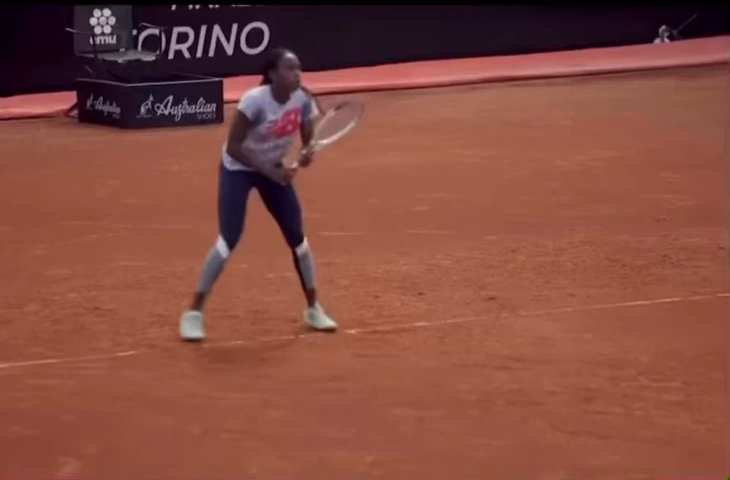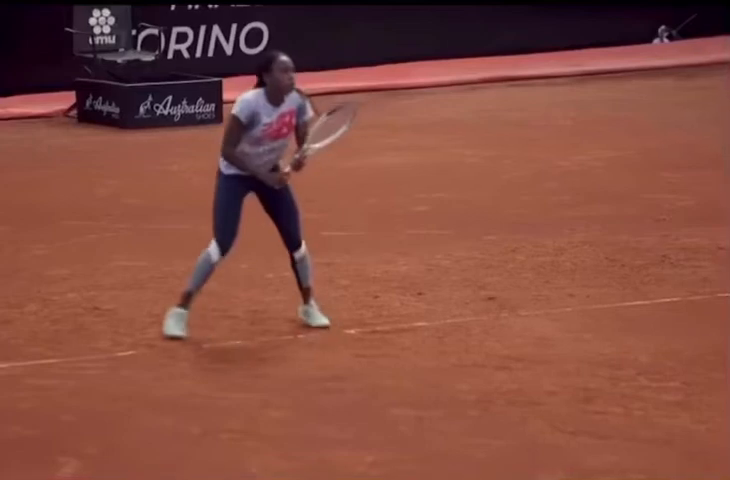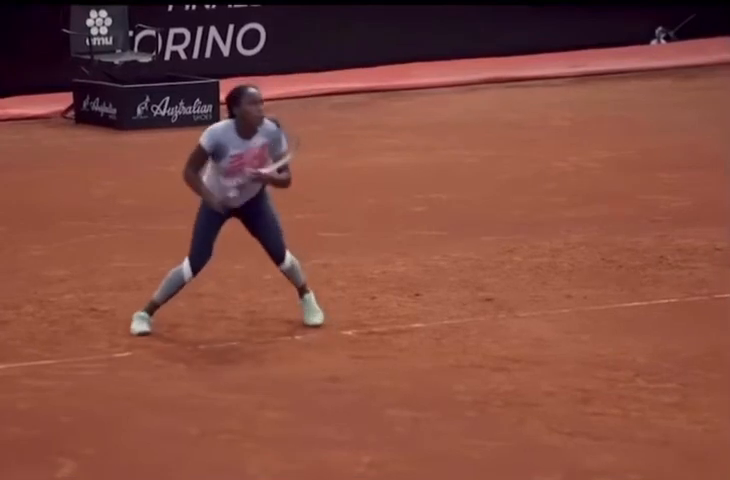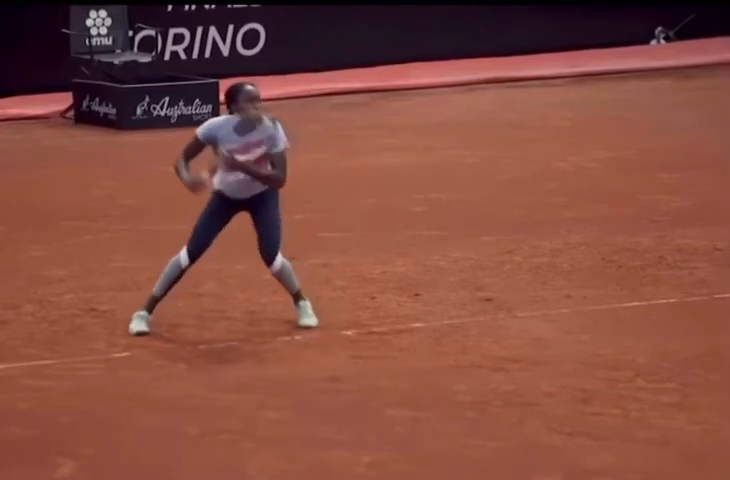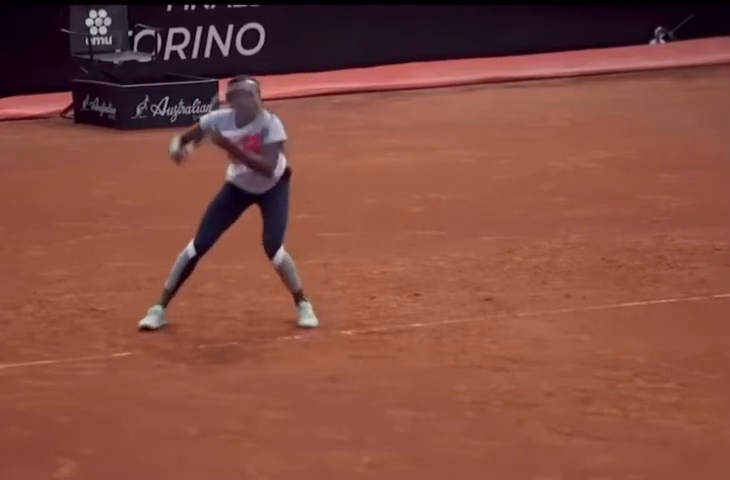
dt=1s
person 1, frame 1
left shoulder: (303, 100)
right shoulder: (255, 100)
left elbow: (309, 141)
right elbow: (233, 147)
left wrist: (307, 156)
right wrist: (270, 172)
left hip: (274, 170)
right hip: (238, 170)
left knee: (298, 238)
right knee: (228, 240)
left ankle: (313, 309)
right ankle: (194, 312)
person 1, frame 2
left shoulder: (298, 102)
right shoulder: (249, 103)
left elbow: (303, 143)
right elbow: (227, 150)
left wrist: (300, 159)
right wrist: (263, 175)
left hip: (270, 172)
right hip: (235, 173)
left knee: (295, 240)
right knee: (222, 245)
left ankle: (308, 306)
right ankle: (180, 309)
person 1, frame 3
left shoulder: (272, 132)
right shoulder: (217, 134)
left elbow: (286, 178)
right elbow: (190, 172)
left wrist: (265, 177)
right wrist: (210, 197)
left hip: (253, 198)
right hip: (216, 201)
left knee: (278, 252)
right knee: (195, 263)
left ankle: (306, 298)
right ankle: (145, 313)
person 1, frame 4
left shoulder: (271, 129)
right shoulder: (216, 128)
left elbow: (280, 179)
right elbow: (182, 159)
left wrist: (242, 166)
right wrist: (187, 178)
left hip: (262, 194)
right hip: (225, 195)
left knee: (270, 255)
right knee: (191, 252)
left ankle: (302, 304)
right ankle: (145, 312)
person 1, frame 5
left shoulder: (270, 123)
right shoulder: (219, 119)
left elbow: (268, 168)
right elbow: (181, 139)
left wrist: (230, 147)
right wrist: (177, 149)
left hip: (273, 186)
right hip: (238, 186)
left knee: (273, 248)
right knee: (198, 245)
left ankle: (303, 304)
right ankle: (160, 308)
